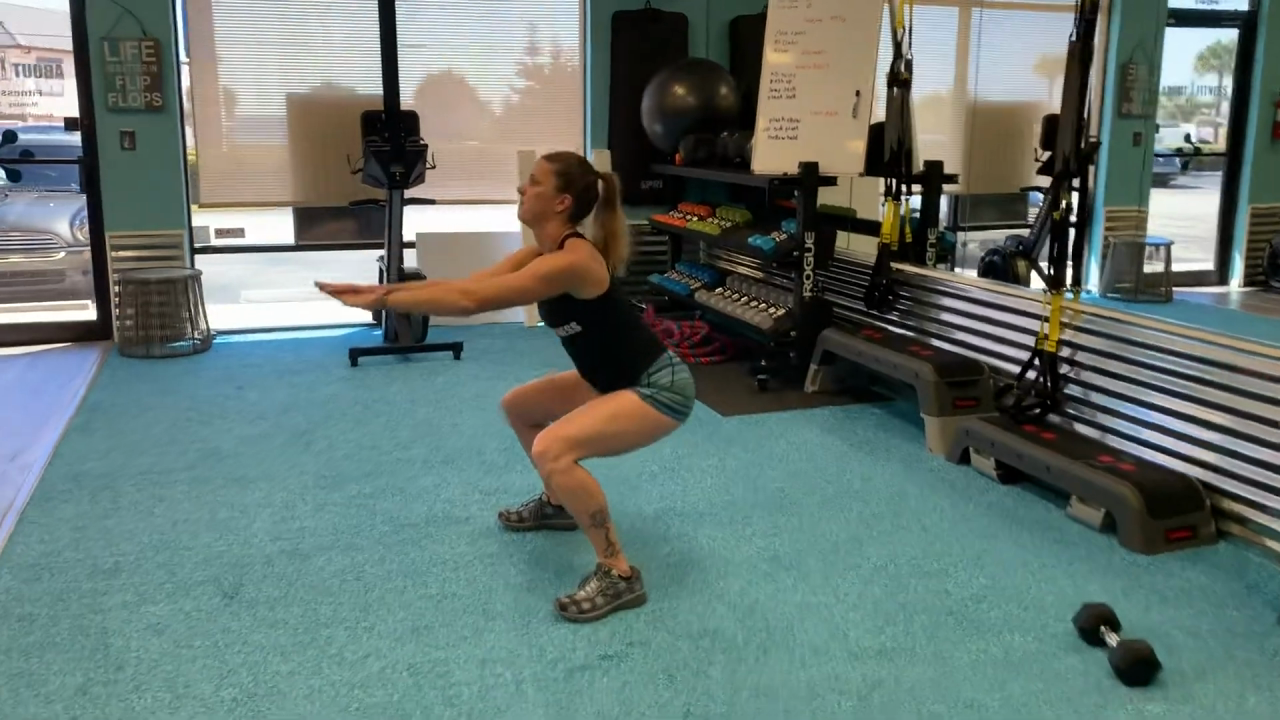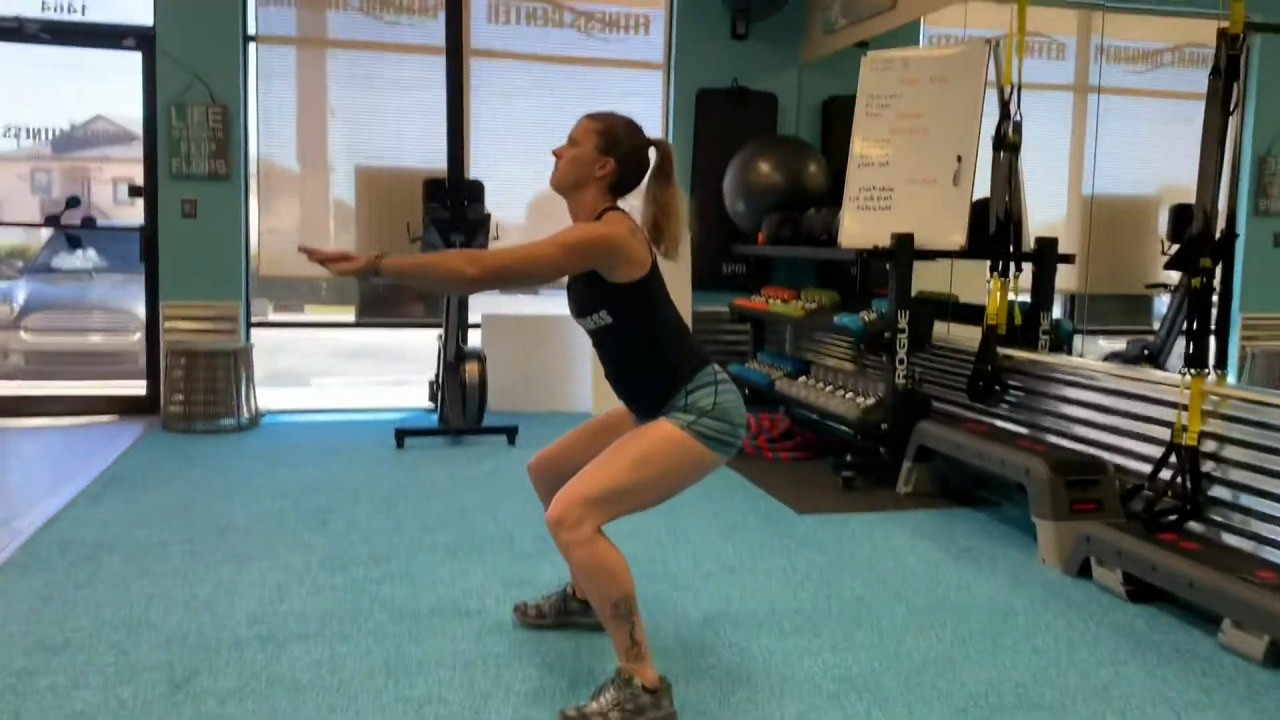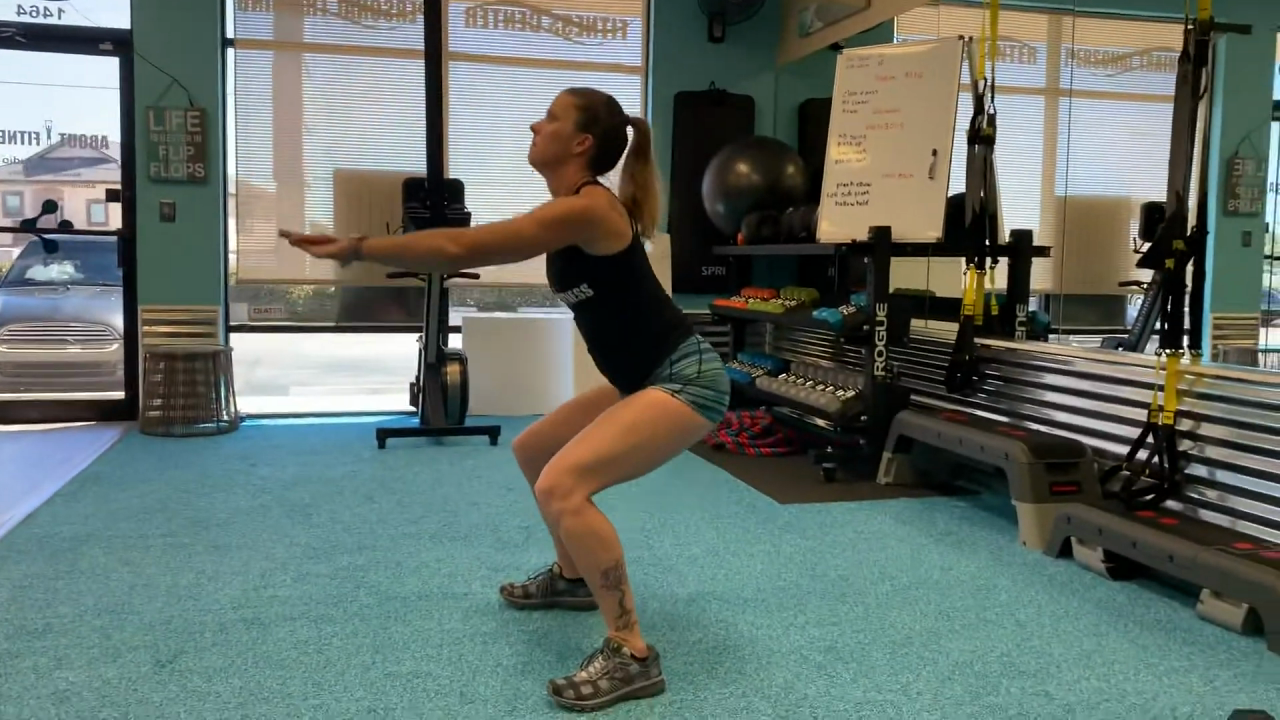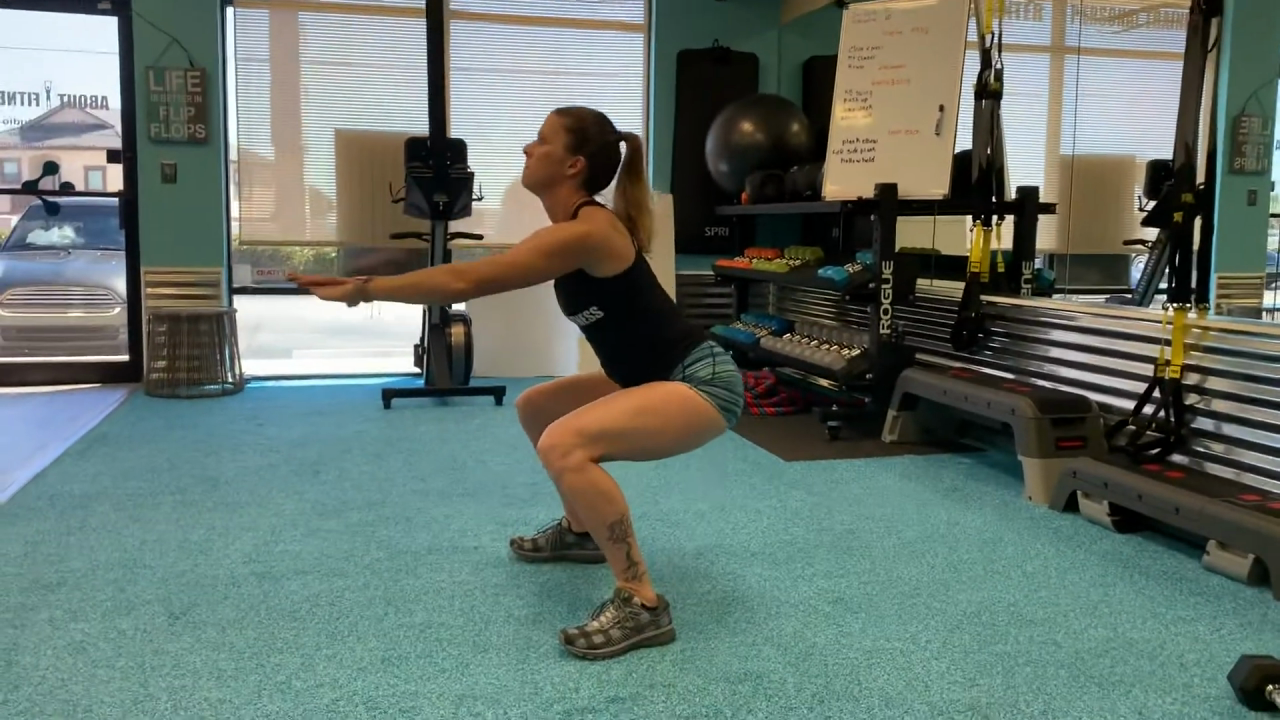
dt=1s
person 1, frame 1
left shoulder: (571, 261)
right shoulder: (543, 254)
left elbow: (470, 301)
right elbow: (467, 283)
left wrist: (379, 301)
right wrist: (380, 290)
left hip: (660, 387)
right hip: (617, 380)
left knee: (553, 450)
right knee: (518, 406)
left ankle: (619, 575)
right ankle: (557, 504)
person 1, frame 2
left shoulder: (606, 236)
right shoulder: (591, 237)
left elbow: (480, 270)
right elbow: (491, 269)
left wrist: (374, 265)
right wrist: (381, 263)
left hip: (701, 409)
right hip: (660, 405)
left knee: (571, 513)
right knee: (547, 471)
right ankle: (585, 595)
person 1, frame 3
left shoulder: (586, 209)
right shoulder: (573, 211)
left elbow: (462, 249)
right elbow: (473, 249)
left wrist: (354, 248)
right wrist: (361, 249)
left hip: (687, 380)
right hip: (649, 378)
left knee: (561, 484)
right knee: (532, 451)
left ankle: (631, 656)
right ankle: (572, 574)
person 1, frame 4
left shoulder: (586, 232)
right shoulder: (574, 227)
left elbow: (465, 282)
right elbow: (476, 275)
left wrist: (361, 290)
right wrist: (371, 285)
left hip: (702, 382)
right hip: (657, 377)
left knee: (563, 444)
right knee: (536, 409)
left ankle: (642, 606)
right ankle: (580, 530)
